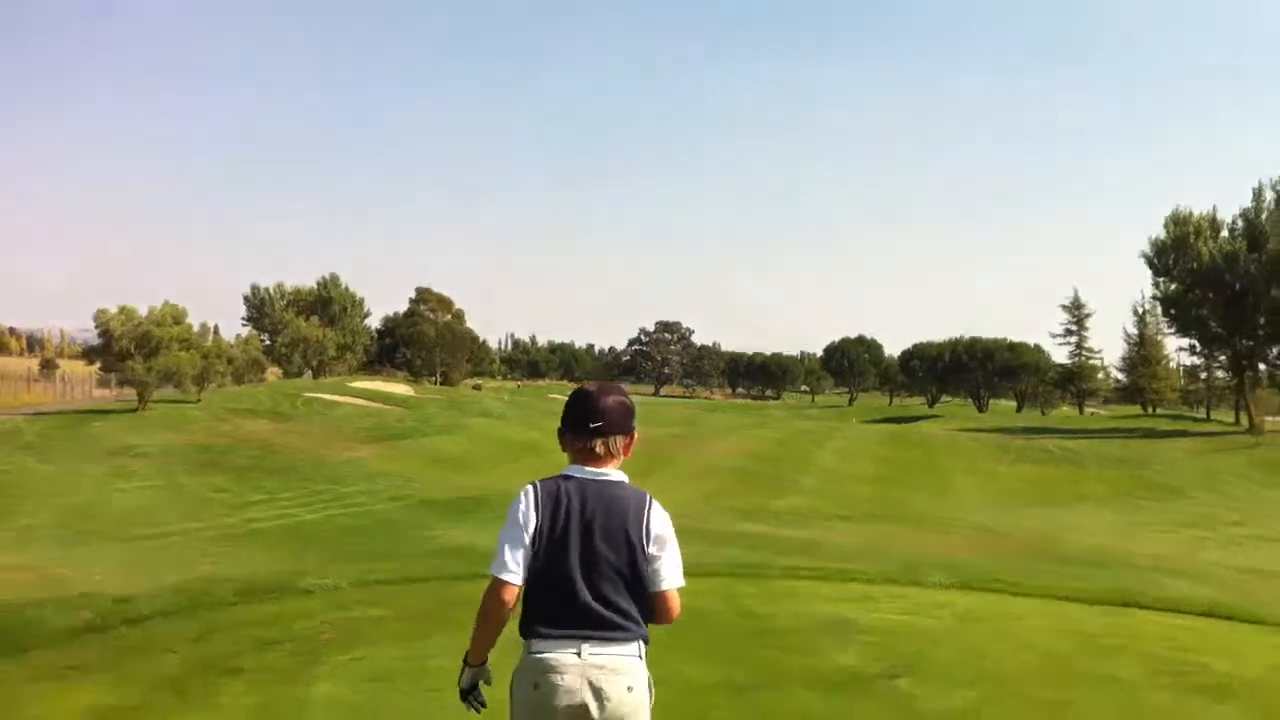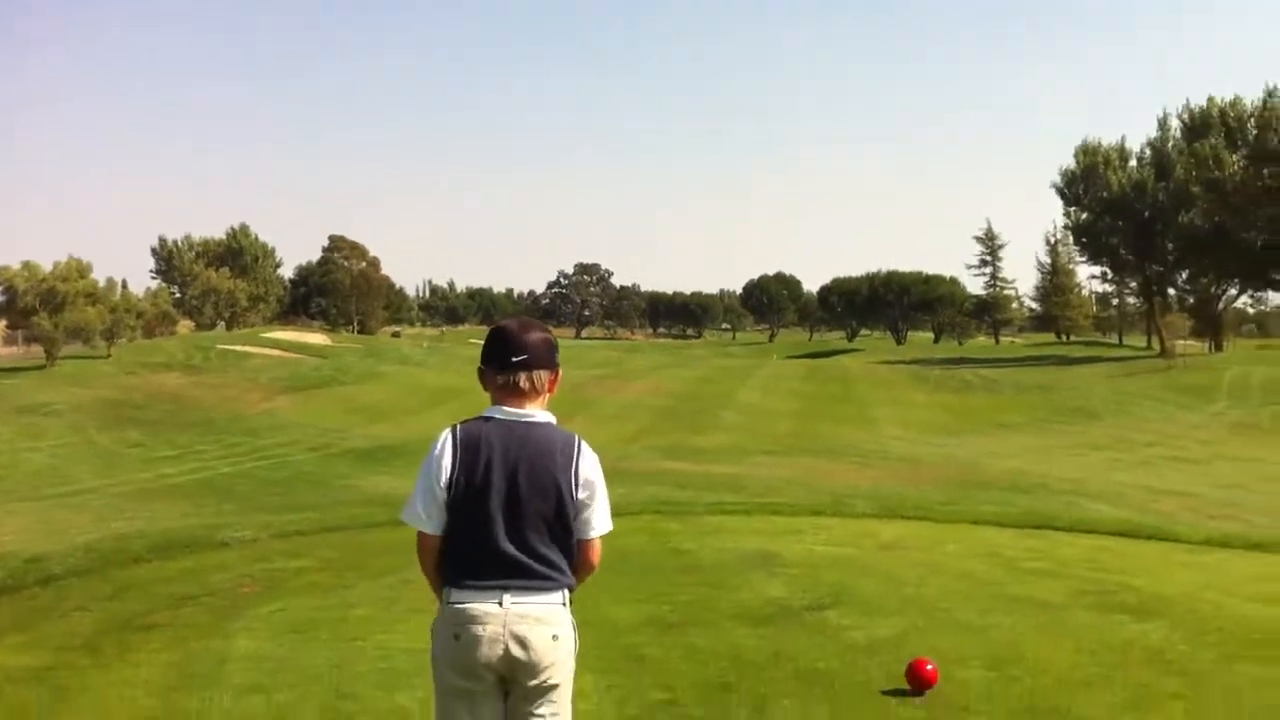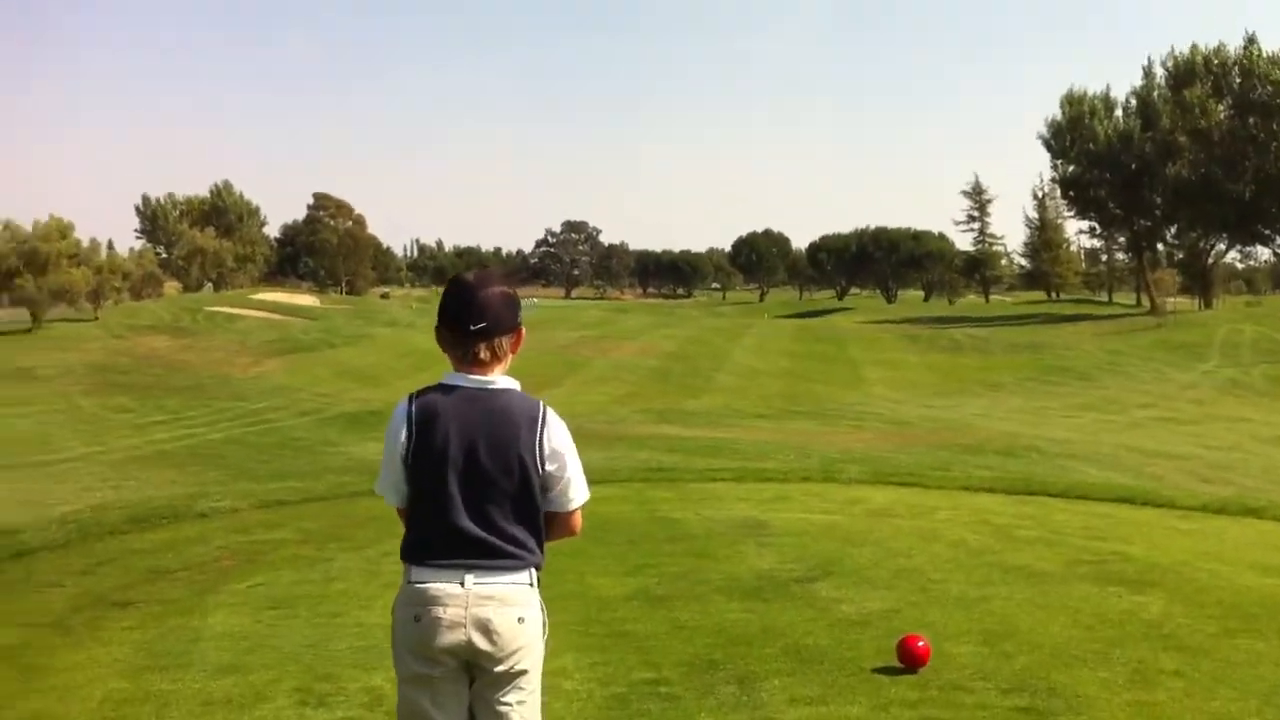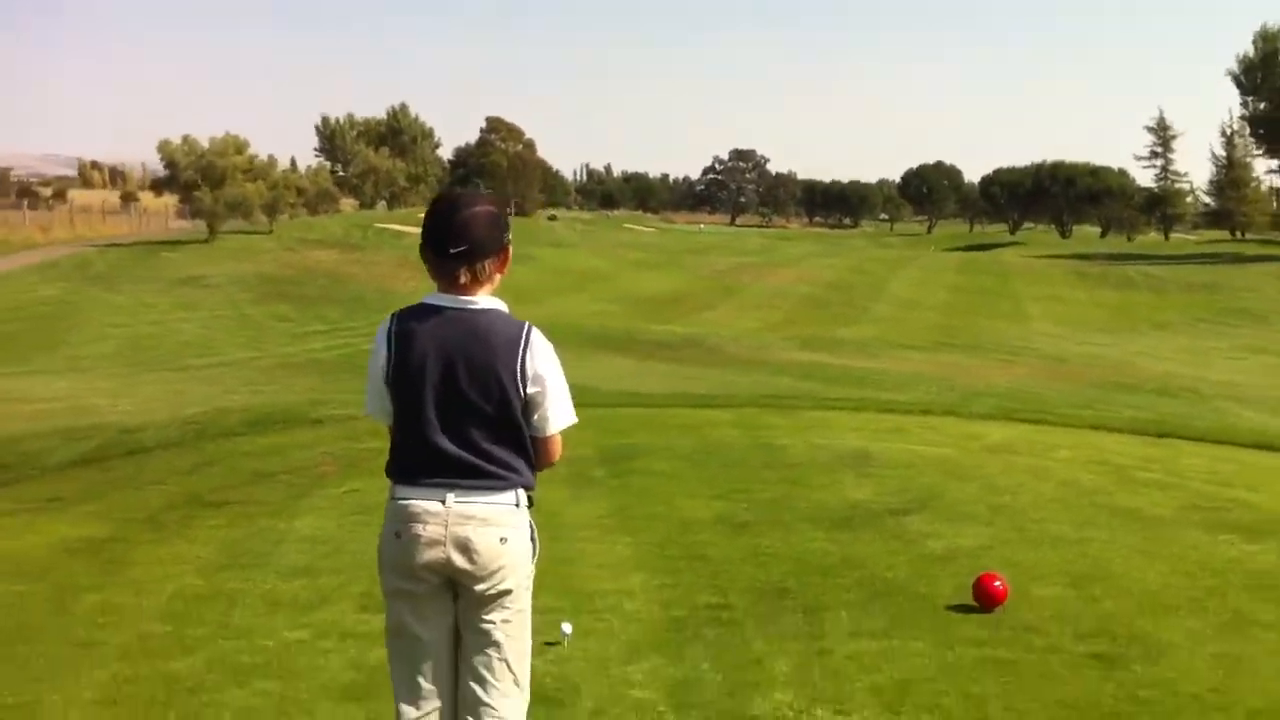
dt=0.7s
person 1, frame 1
left shoulder: (535, 499)
right shoulder: (648, 511)
left elbow: (504, 595)
right elbow: (668, 609)
left wrist: (473, 661)
left hip: (547, 668)
right hip: (621, 671)
person 1, frame 2
left shoulder: (453, 443)
right shoulder: (576, 453)
left elbow: (428, 545)
right elbow: (589, 556)
left hip: (467, 620)
right hip: (544, 621)
person 1, frame 3
left shoulder: (412, 413)
right shoulder: (541, 422)
left elbow: (405, 511)
right elbow: (569, 523)
left hip: (429, 600)
right hip: (509, 600)
person 1, frame 4
left shoulder: (395, 333)
right shoulder: (526, 342)
left elbow: (393, 426)
right elbow: (549, 451)
left hip: (413, 518)
right hip: (496, 523)
